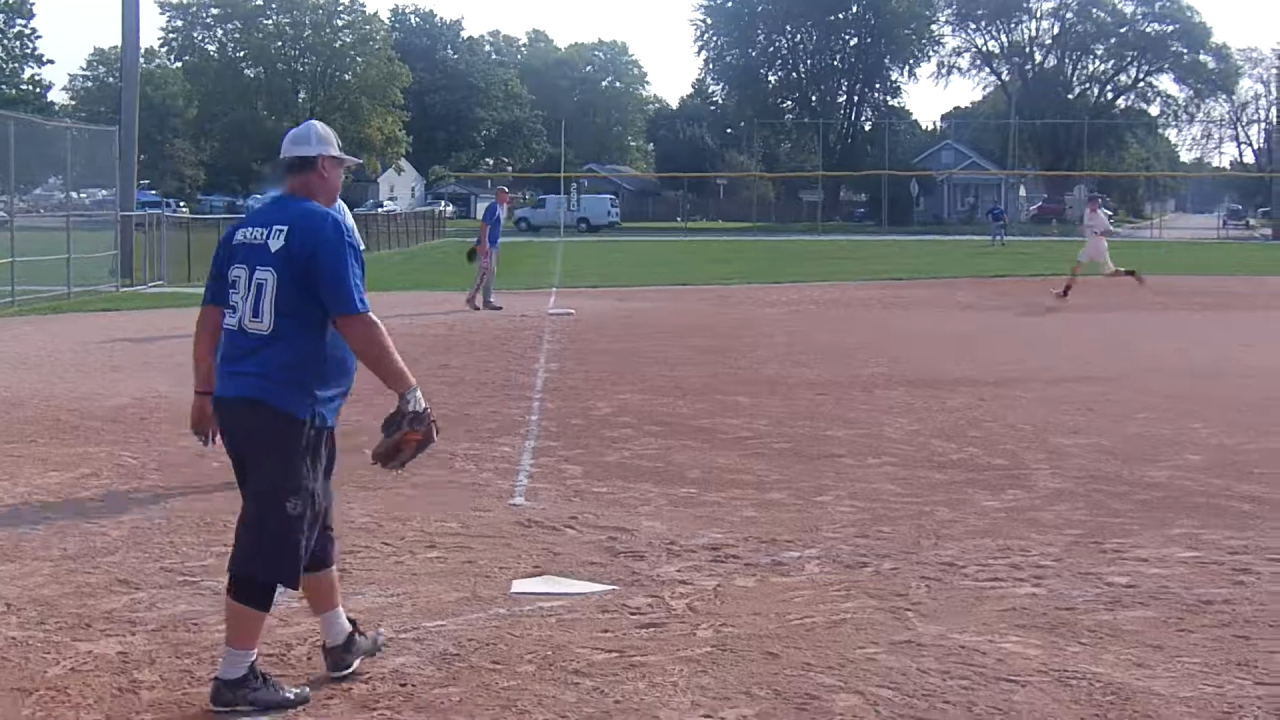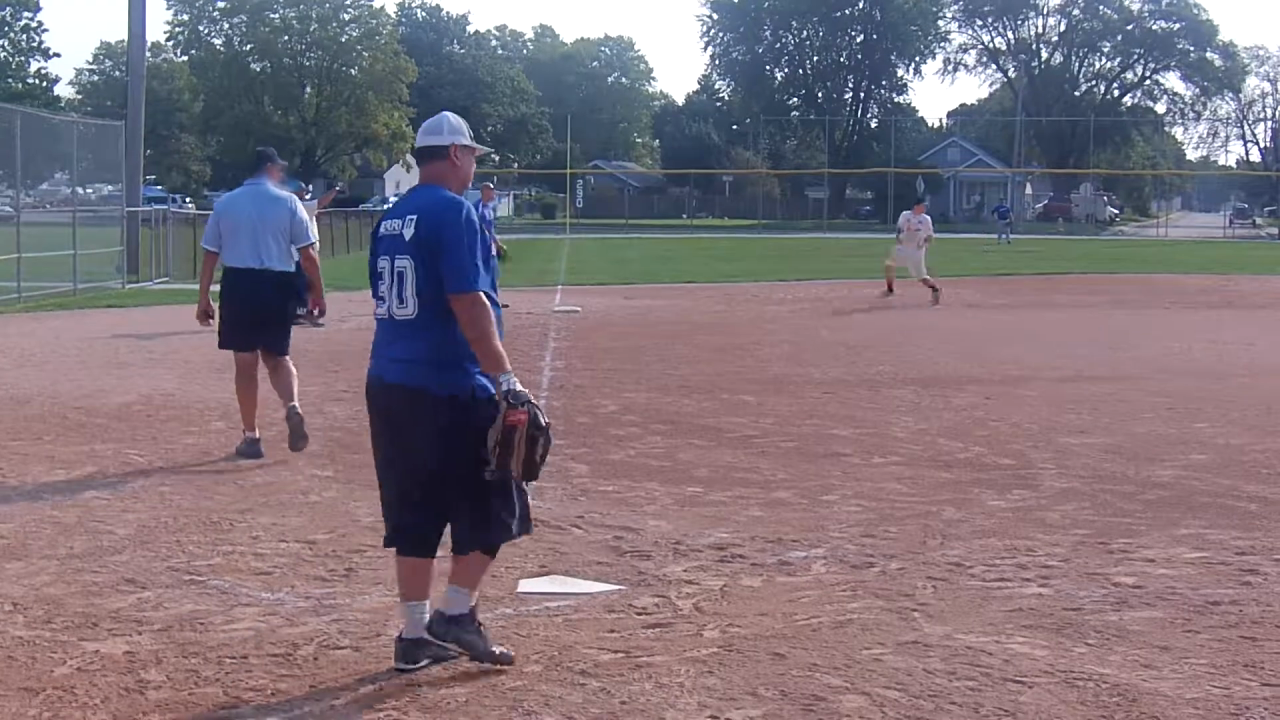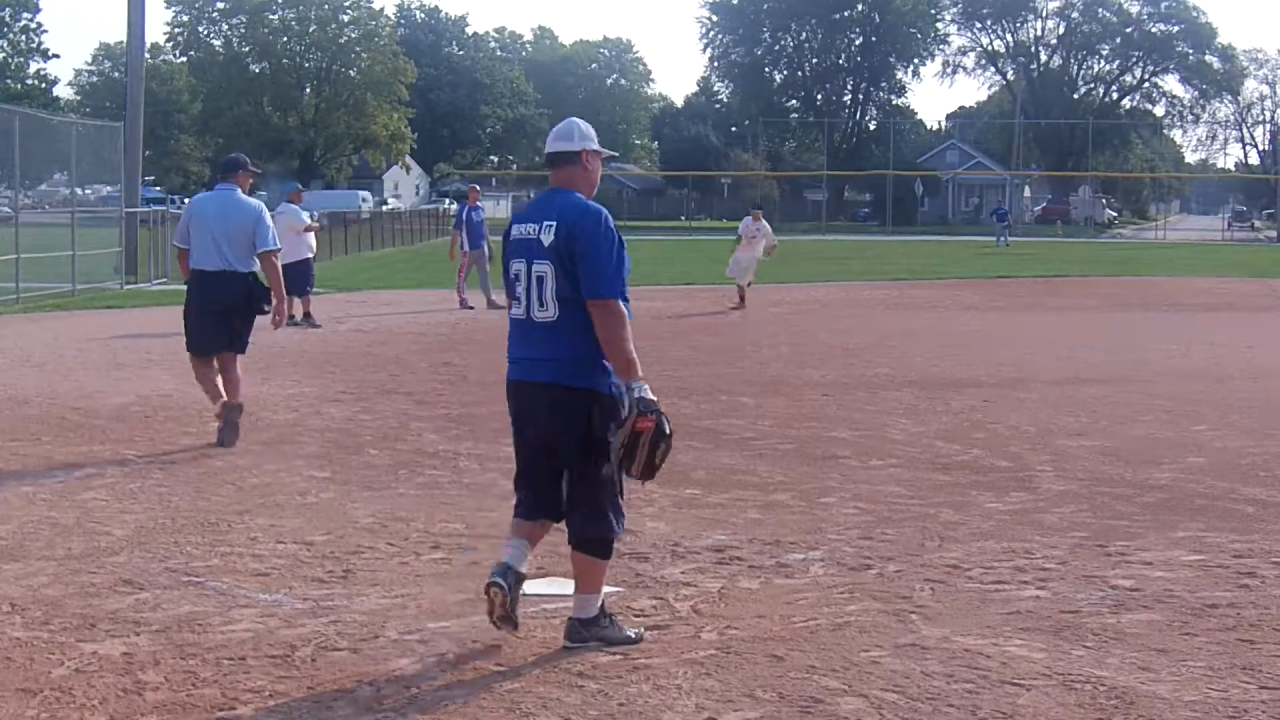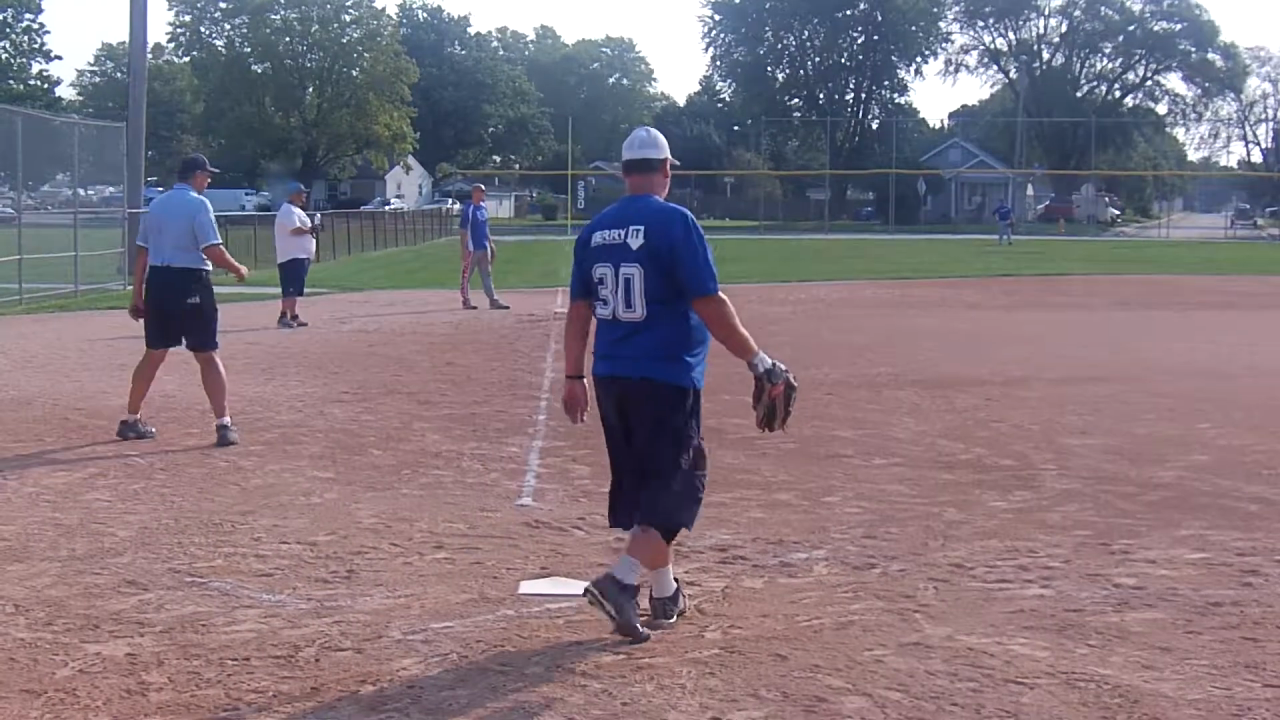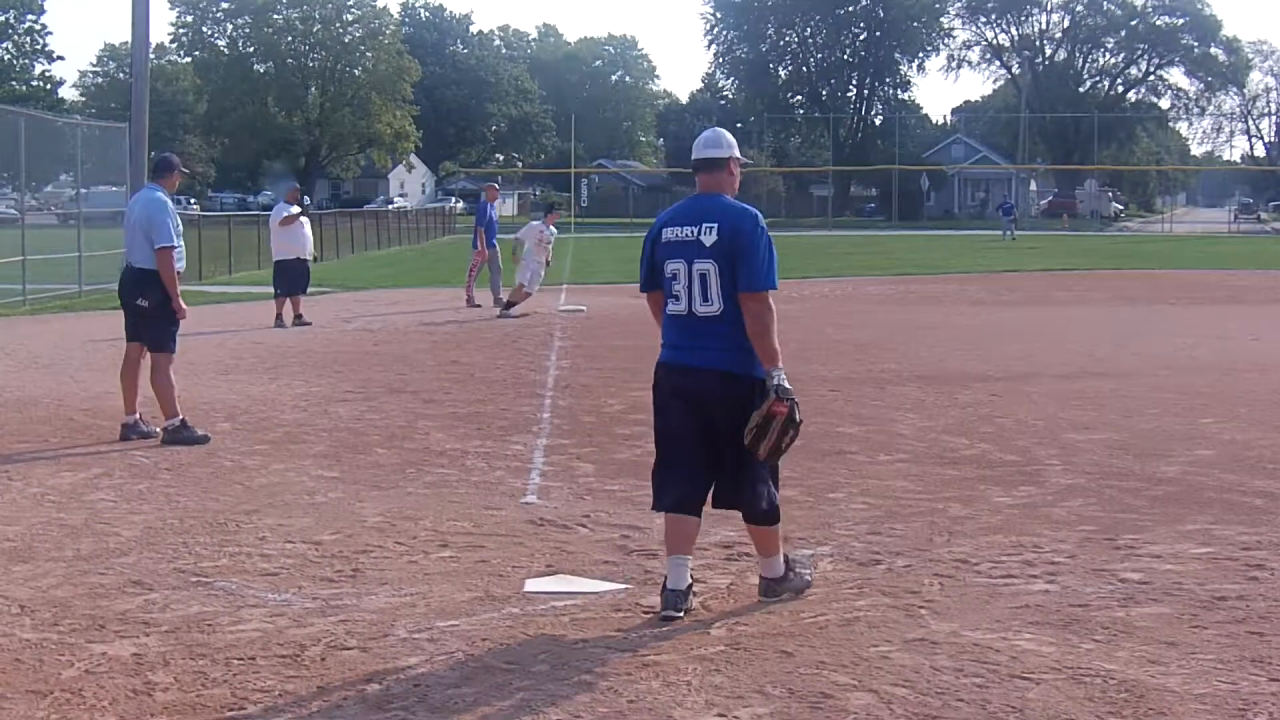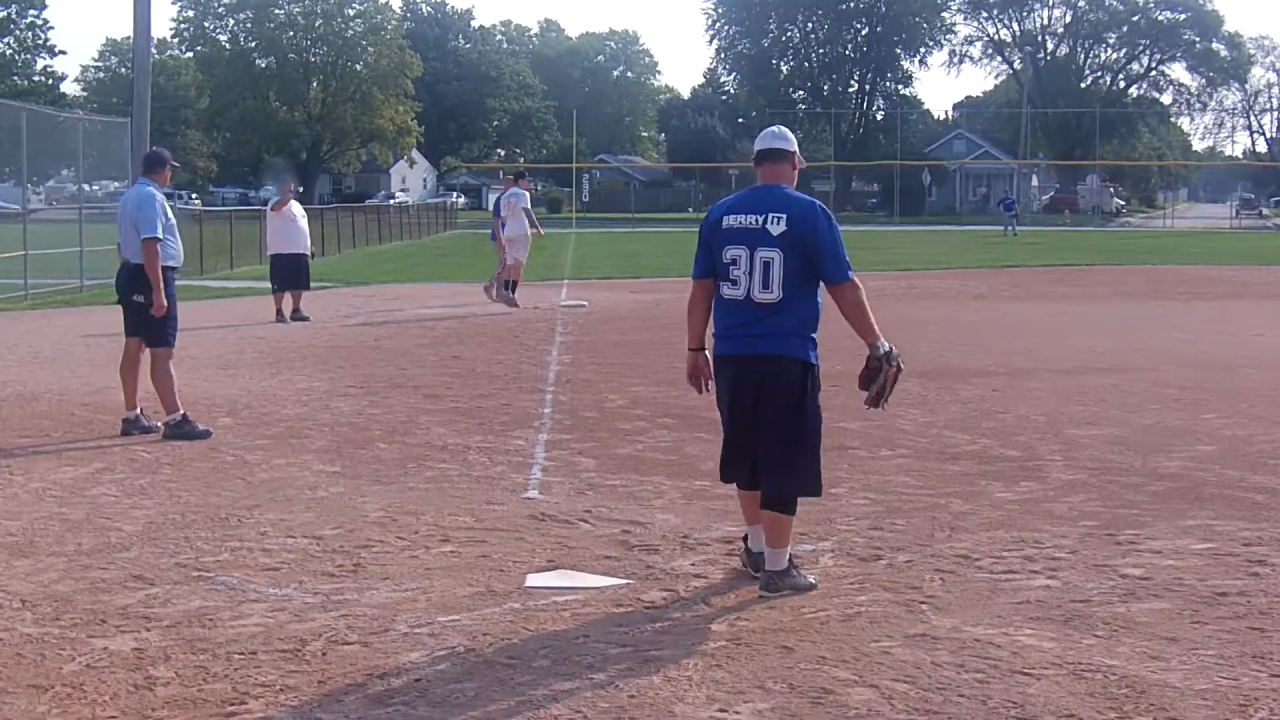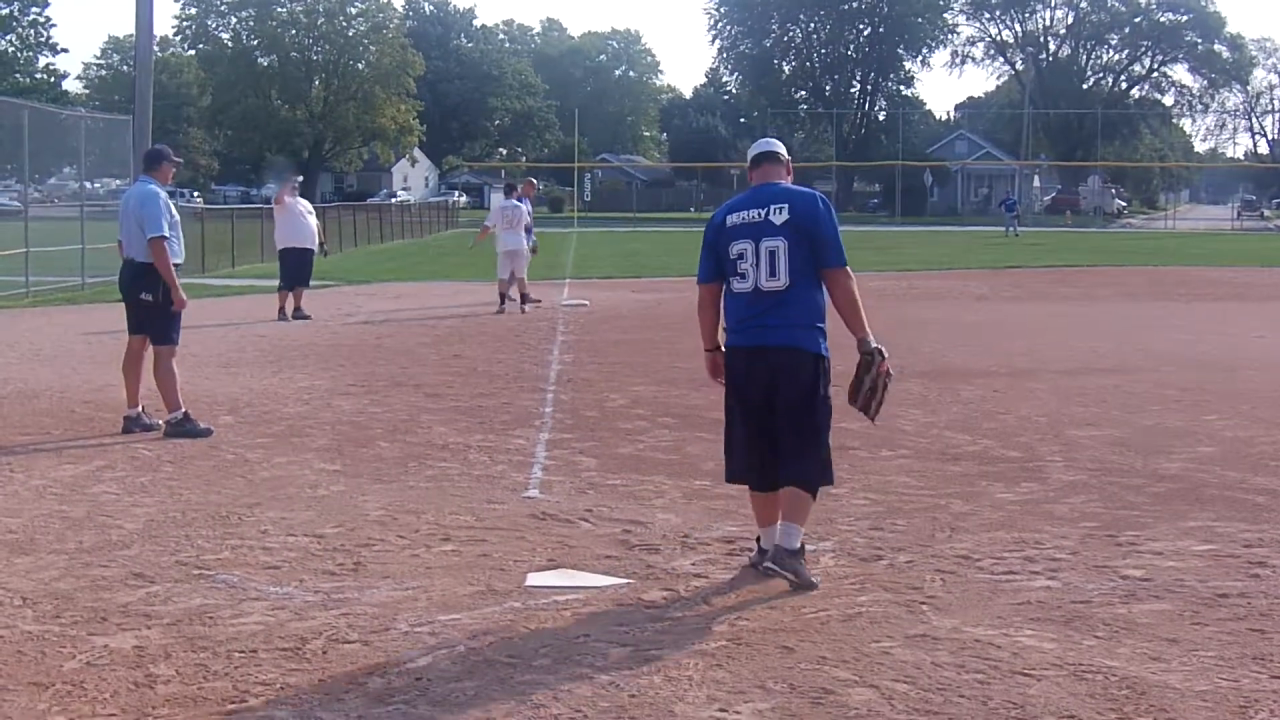
dt=0.5s
person 1, frame 1
left shoulder: (243, 228)
right shoulder: (325, 226)
left elbow: (210, 317)
right elbow: (356, 324)
left wrist: (204, 391)
right wrist: (409, 389)
left hip: (235, 400)
right hip: (291, 410)
left knee: (307, 527)
right knee: (271, 541)
left ankle: (339, 638)
right ankle: (233, 676)
person 1, frame 2
left shoulder: (390, 219)
right shoulder: (454, 212)
right elbow: (468, 304)
right wrist: (505, 376)
left hip: (389, 383)
right hip: (450, 387)
left knee: (414, 511)
right knee: (493, 502)
left ankle: (417, 633)
right ankle: (456, 615)
person 1, frame 3
left shoulder: (521, 221)
right shoulder: (589, 218)
right elbow: (605, 311)
right wrist: (638, 384)
left hip: (525, 379)
right hip: (582, 385)
left knee: (538, 489)
right knee: (593, 499)
left ankle: (508, 572)
right ankle: (586, 617)
person 1, frame 4
left shoulder: (594, 229)
right shoulder: (675, 221)
left elbow: (579, 311)
right elbow: (709, 304)
left wrist: (573, 377)
right wrist: (758, 360)
left hip: (612, 379)
right hip: (667, 380)
left knee: (641, 486)
right knee: (673, 489)
left ankle: (664, 592)
right ankle: (620, 582)
person 1, frame 5
left shoulder: (663, 225)
right shoulder: (745, 221)
right elbow: (756, 305)
right wrist: (775, 372)
left hip: (676, 371)
right hip: (737, 372)
left knee: (681, 480)
right knee: (754, 477)
left ankle: (676, 586)
right ankle: (775, 573)
person 1, frame 6
left shoulder: (720, 214)
right shoulder: (810, 213)
left elbow: (702, 289)
right elbow: (845, 289)
left wrist: (696, 349)
right wrist: (878, 344)
left hip: (733, 356)
right hip: (788, 358)
left knee: (745, 454)
right knee: (784, 461)
left ankle: (756, 548)
right ankle: (777, 567)
person 1, frame 7
left shoulder: (724, 216)
right shoulder: (811, 204)
left elbow: (708, 292)
right elbow: (838, 278)
left wrist: (711, 347)
right wrist: (865, 339)
left hip: (744, 350)
right hip: (799, 348)
left knee: (759, 452)
right knee: (806, 451)
left ankle: (769, 545)
right ankle: (786, 546)
person 2, frame 1
left shoulder: (271, 207)
right shoulder: (332, 211)
left elbow: (257, 260)
right elbow: (350, 261)
left wrist: (255, 306)
right wrist: (359, 306)
left hip: (280, 297)
right hip: (327, 297)
left knee: (283, 378)
right knee: (319, 376)
right ankle: (314, 451)
person 2, frame 2
left shoulder: (226, 203)
right shoulder: (288, 202)
left elbow: (210, 255)
right elbow: (308, 254)
left wrist: (204, 299)
right wrist: (318, 291)
left hip: (238, 286)
right hip: (278, 288)
left knee: (245, 364)
right knee: (278, 359)
left ankle: (251, 437)
right ankle: (292, 408)
person 2, frame 3
left shoulder: (195, 205)
right shoulder: (255, 209)
left elbow: (183, 253)
right elbow: (269, 259)
right wrist: (279, 300)
left hip: (204, 287)
right hip: (241, 289)
left knee: (202, 358)
right knee: (229, 359)
left ankle: (225, 403)
right ankle: (227, 426)
person 2, frame 4
left shoulder: (156, 204)
right shoulder: (198, 204)
left elbow: (142, 253)
right elbow: (212, 250)
left wrist: (138, 295)
right wrist: (238, 269)
left hip: (158, 283)
right hip: (189, 285)
left knee: (153, 355)
right knee: (208, 357)
left ankle: (131, 421)
right ankle: (224, 425)
person 2, frame 5
left shoulder: (136, 200)
right shoulder: (161, 204)
right elbow: (164, 257)
right wrist: (176, 298)
left hip: (132, 281)
right hip: (152, 285)
left knee: (134, 352)
right knee: (162, 358)
left ankle: (131, 421)
right ankle: (174, 425)
person 2, frame 6
left shoulder: (129, 196)
right shoulder: (151, 198)
right elbow: (150, 248)
right wrist: (158, 292)
left hip: (129, 276)
right hip: (149, 280)
left knee: (133, 347)
right knee: (162, 352)
left ankle: (132, 417)
right ankle: (175, 420)
person 2, frame 7
left shoulder: (130, 195)
right shoulder: (154, 195)
left elbow: (123, 242)
right elbow: (158, 246)
right wrist: (176, 287)
left hip: (131, 274)
right hip: (154, 277)
left knee: (136, 345)
right knee: (165, 350)
left ankle: (134, 414)
right ankle: (177, 418)
